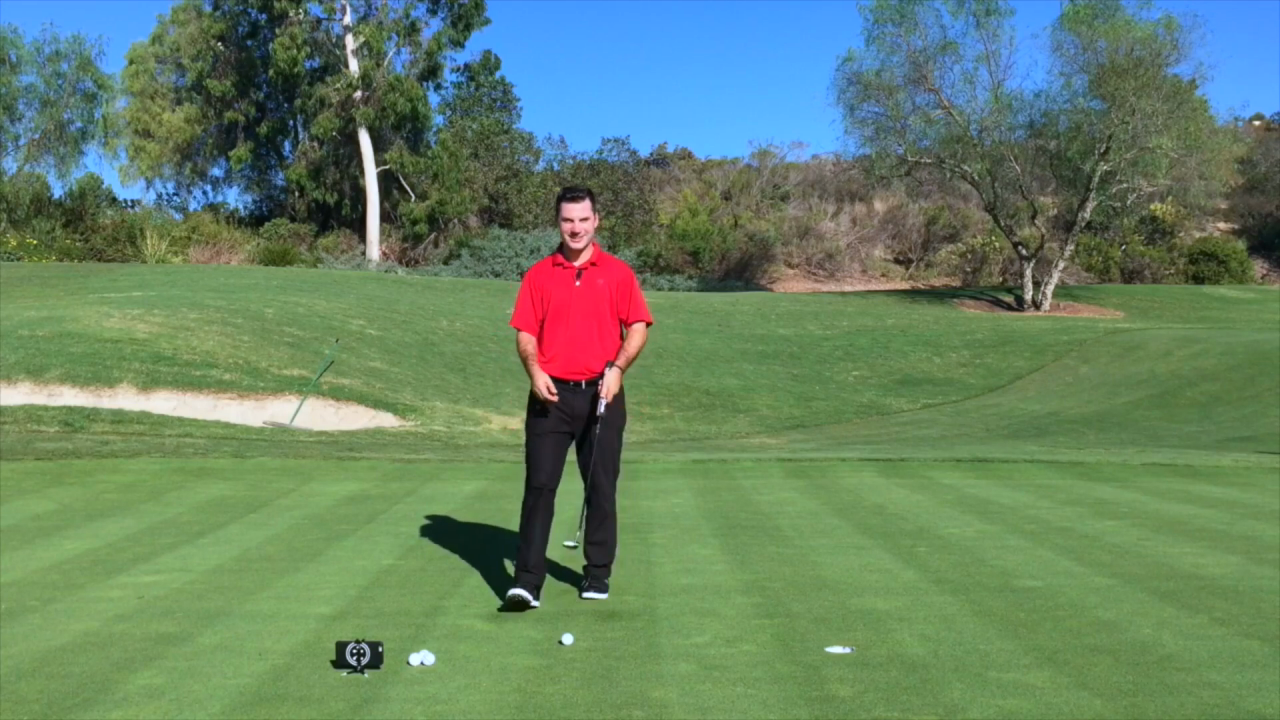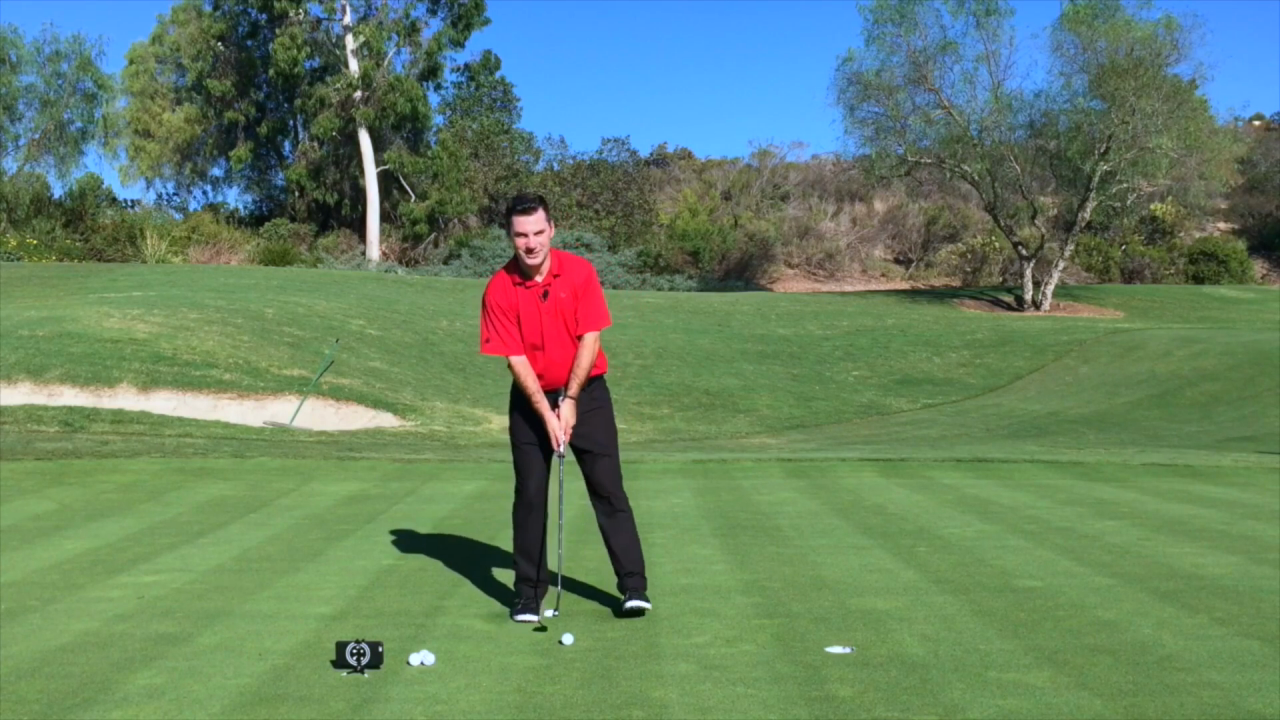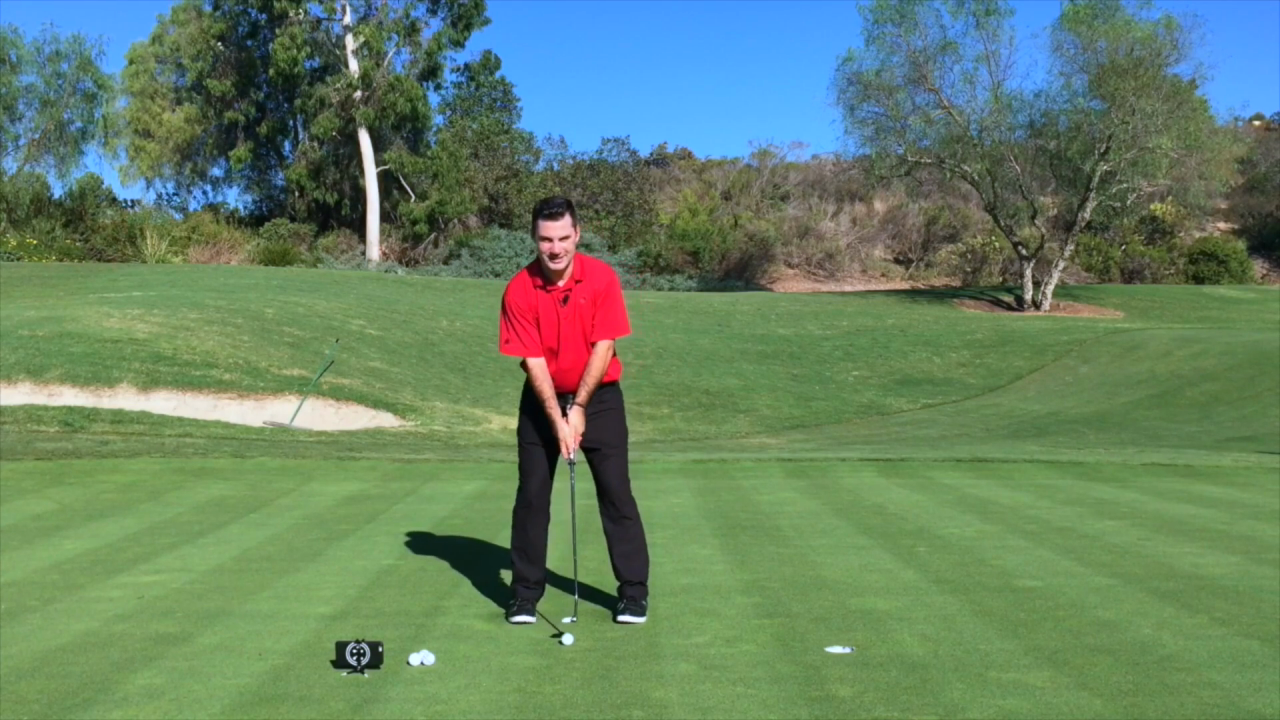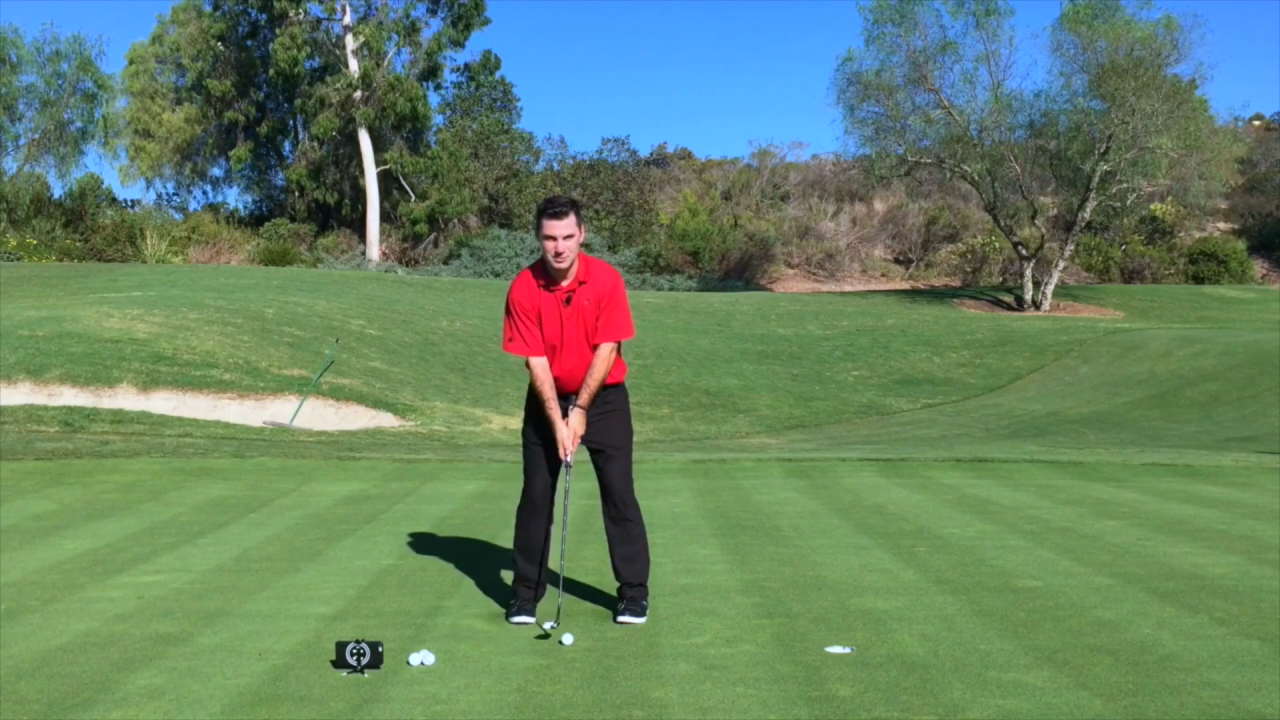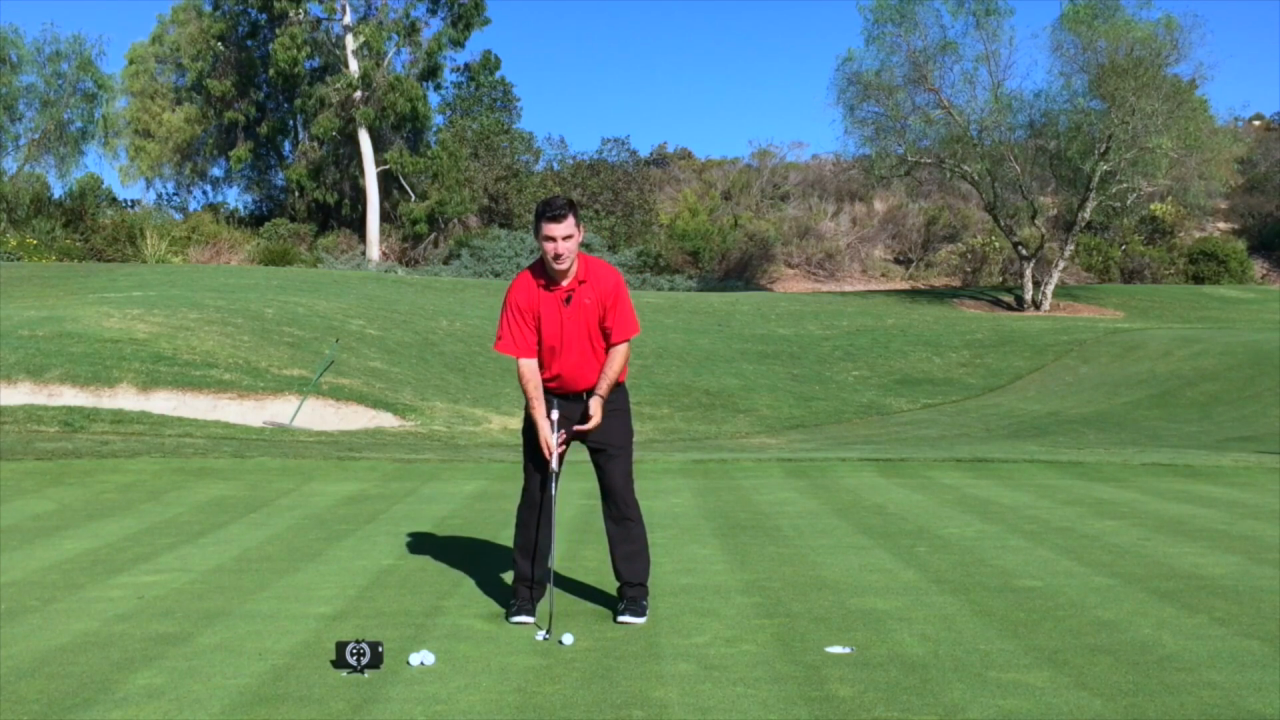
dt=1s
person 1, frame 1
left shoulder: (618, 272)
right shoulder: (538, 274)
left elbow: (637, 328)
right elbow: (526, 332)
left wrist: (618, 369)
right wrist: (533, 371)
left hip: (601, 393)
right hip: (550, 394)
left knee: (601, 486)
right knee: (539, 484)
left ankle: (598, 571)
right ankle: (528, 579)
person 1, frame 2
left shoulder: (581, 272)
right shoulder: (498, 289)
left elbow: (591, 339)
right elbow: (515, 358)
left wrist: (569, 399)
right wrist: (546, 412)
left hip: (587, 392)
right hip: (531, 399)
left knee: (608, 488)
right knee: (530, 494)
left ankle: (633, 583)
right ankle: (529, 589)
person 1, frame 3
left shoulder: (603, 278)
right shoulder: (518, 291)
left elbow: (604, 347)
right elbow: (533, 361)
left wrist: (578, 407)
right wrist: (557, 419)
left hip: (599, 397)
right hip: (542, 400)
left knee: (616, 492)
right knee: (532, 495)
left ankle: (633, 590)
right ankle: (526, 591)
person 1, frame 4
left shoulder: (607, 280)
right shoulder: (523, 289)
left elbow: (607, 349)
right elbow: (536, 361)
left wrist: (580, 409)
right wrist: (557, 420)
left hip: (604, 399)
right hip: (546, 400)
left knee: (619, 493)
right knee: (536, 496)
left ankle: (634, 591)
right ankle: (526, 591)
person 1, frame 5
left shoulder: (607, 279)
right shoulder: (522, 289)
left elbow: (620, 345)
right elbow: (526, 359)
left wrist: (599, 399)
right wrist: (540, 420)
left hip: (604, 400)
right hip: (548, 400)
left knee: (619, 493)
right knee: (536, 495)
left ankle: (634, 591)
right ankle: (526, 591)
